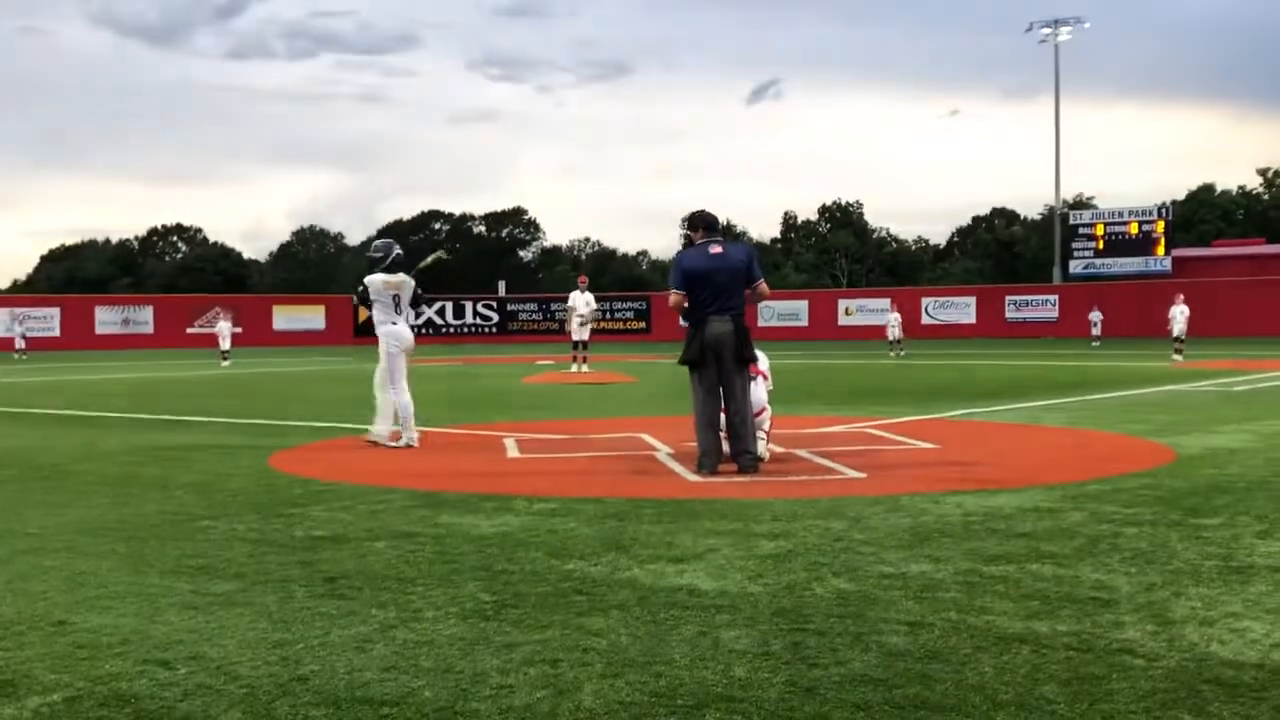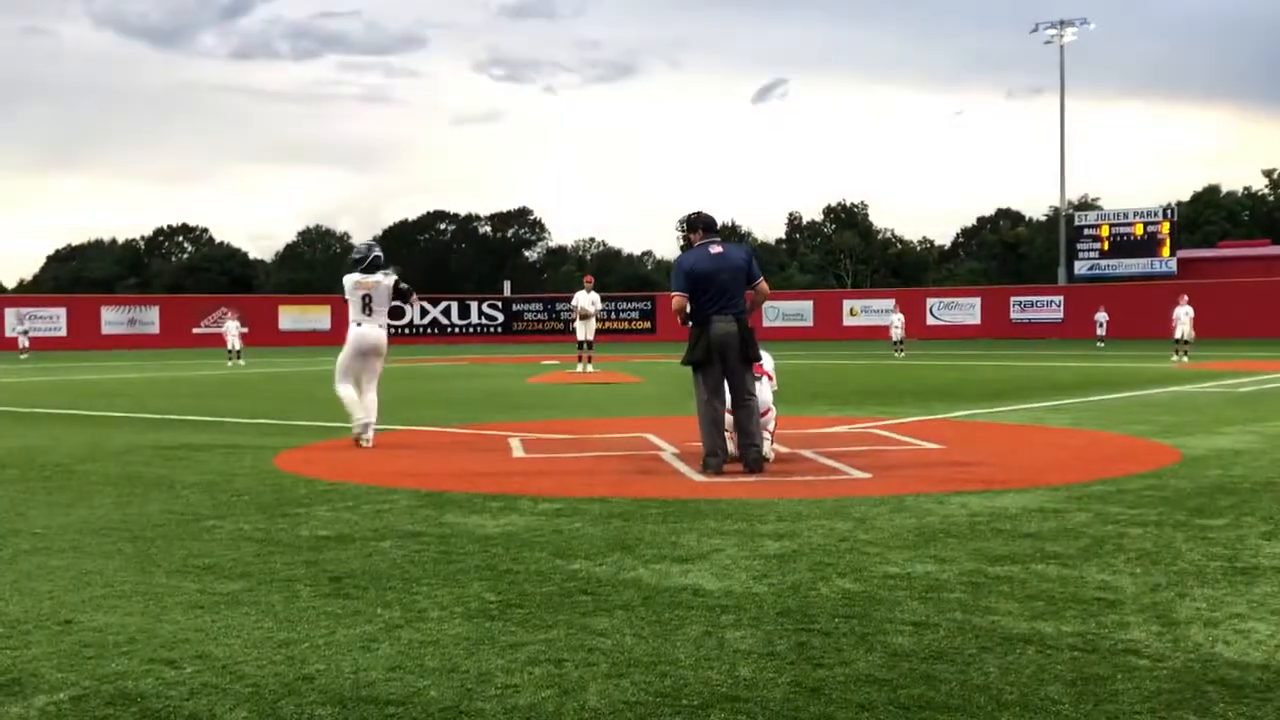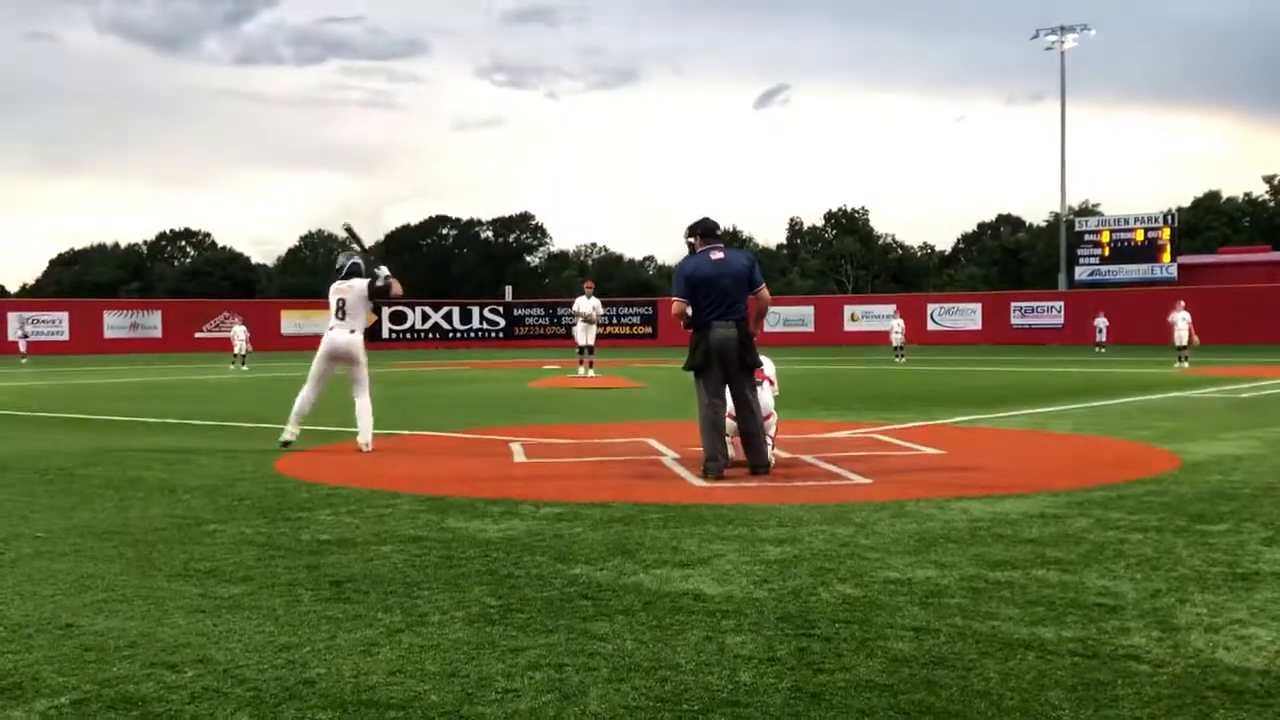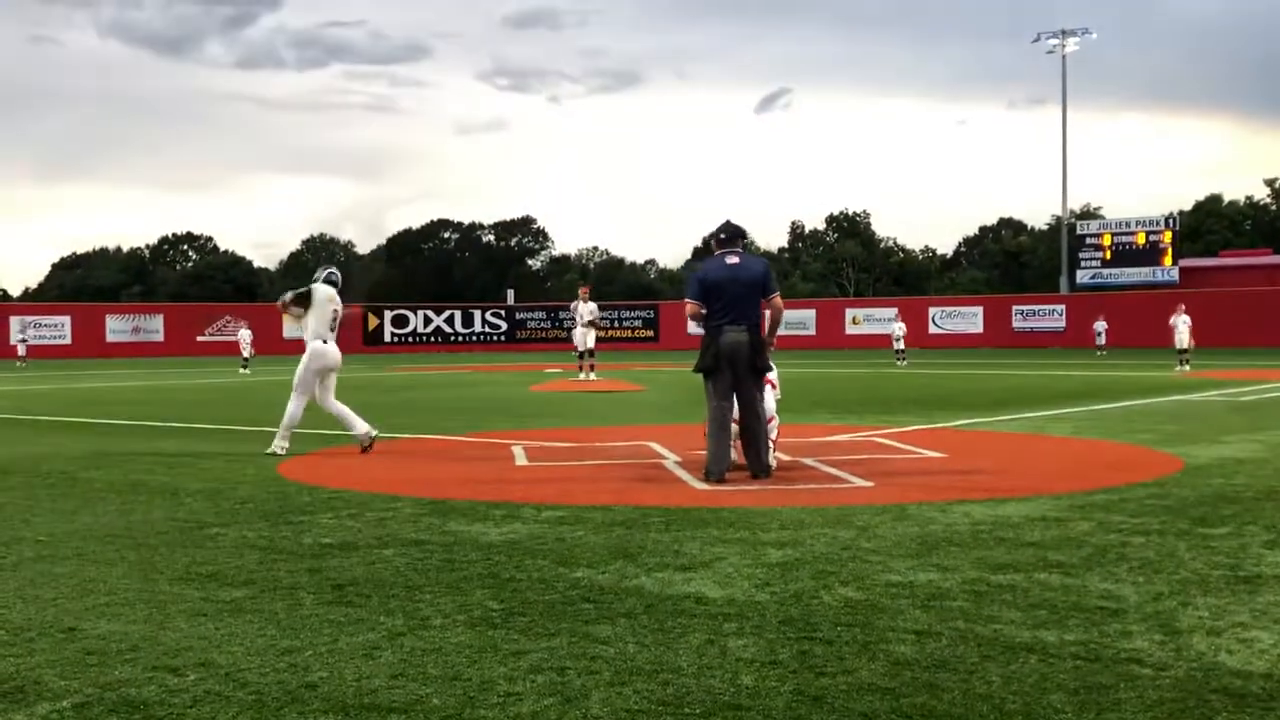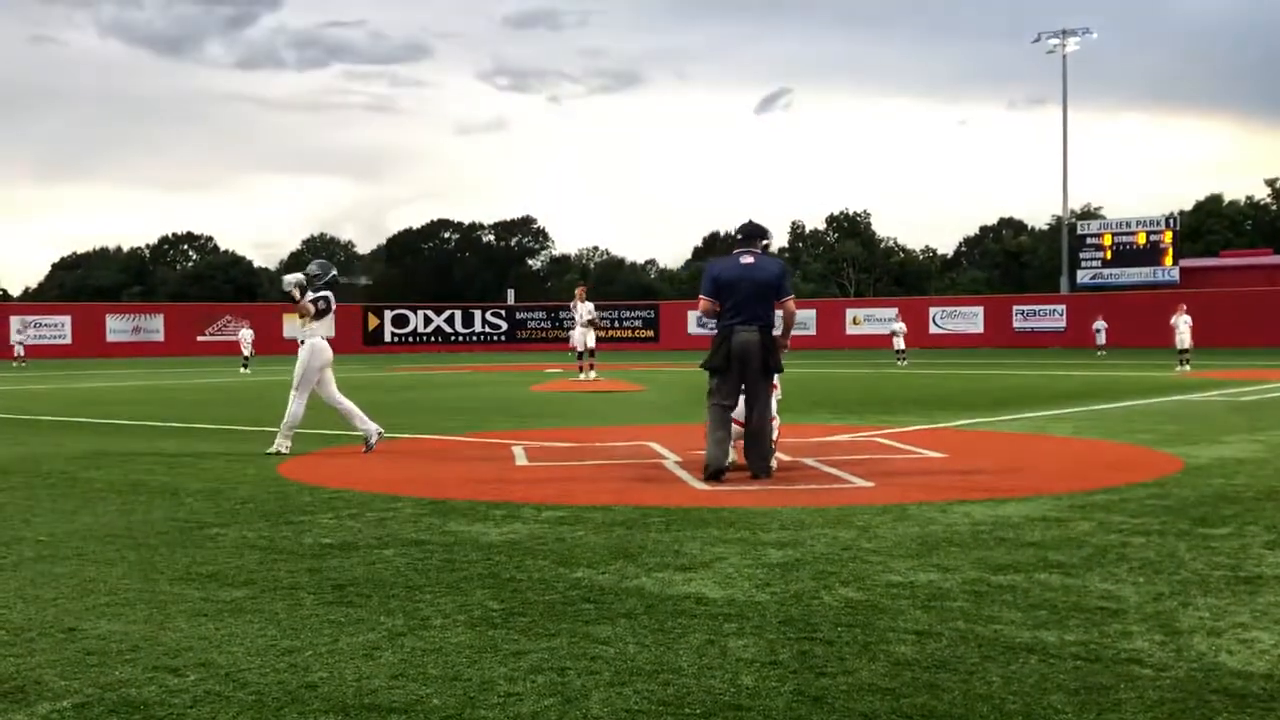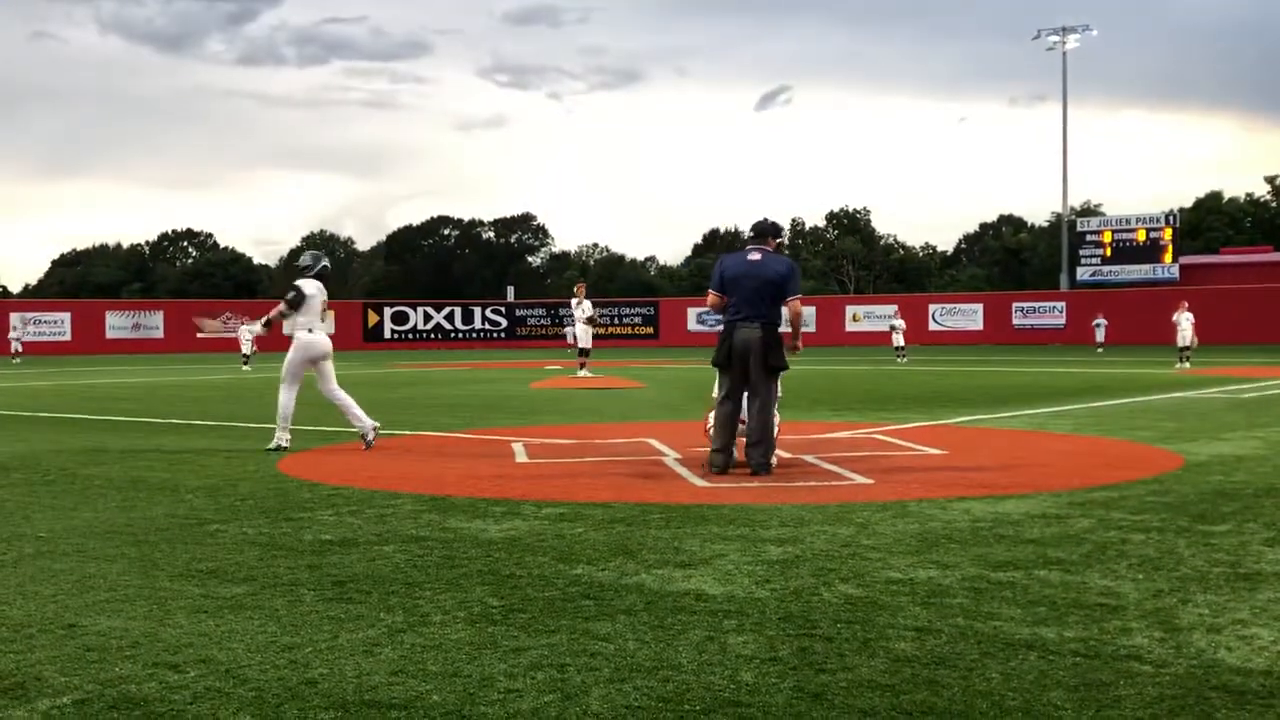
dt=0.3s
person 1, frame 1
left shoulder: (685, 258)
right shoulder: (743, 252)
left elbow: (675, 302)
right elbow: (762, 292)
left wrist: (687, 312)
left hip: (702, 333)
right hip: (734, 331)
left knee: (706, 399)
right knee: (739, 398)
left ankle: (709, 461)
right ankle: (747, 459)
person 1, frame 2
left shoulder: (686, 260)
right shoulder: (742, 252)
left elbow: (678, 305)
right elbow: (763, 291)
left wrist: (684, 318)
left hip: (706, 334)
right hip: (737, 330)
left knee: (710, 399)
right knee: (745, 396)
left ankle: (714, 460)
right ankle: (752, 458)
person 1, frame 3
left shoulder: (687, 265)
right shoulder: (745, 259)
left elbow: (677, 310)
right elbow: (765, 299)
left wrist: (689, 321)
right wrist: (755, 326)
left hip: (707, 339)
right hip: (739, 336)
left knee: (711, 404)
right knee: (747, 401)
left ankle: (714, 465)
right ankle: (759, 461)
person 1, frame 4
left shoulder: (702, 269)
right shoulder: (760, 265)
left elbow: (692, 311)
right elbow: (777, 307)
right wrist: (771, 335)
left hip: (717, 342)
right hip: (750, 341)
left knee: (719, 407)
right knee: (753, 406)
left ankle: (717, 469)
right ankle: (759, 466)
person 1, frame 5
left shoulder: (716, 266)
right shoulder: (776, 266)
left elbow: (705, 308)
right elbow: (790, 309)
right wrist: (785, 337)
left hip: (728, 340)
right hip: (761, 341)
left knee: (719, 402)
right knee: (759, 405)
left ankle: (716, 460)
right ankle: (760, 465)
person 1, frame 6
left shoulder: (726, 261)
right shoulder: (784, 265)
left elbow: (713, 302)
right elbow: (795, 309)
right wrist: (796, 338)
left hip: (733, 337)
right hip: (765, 338)
left knee: (727, 399)
right knee: (762, 402)
left ankle: (720, 459)
right ankle: (759, 461)
person 2, frame 1
left shoulder: (372, 280)
right shoulder: (408, 281)
left elbow: (359, 299)
right elbow: (420, 307)
left hip: (390, 335)
right hip: (406, 333)
left knee: (397, 387)
right knee: (382, 384)
left ankle: (409, 435)
right ankle: (381, 432)
person 2, frame 2
left shoulder: (349, 279)
right shoulder: (388, 280)
right elbow: (413, 299)
left hip: (358, 334)
right hip: (380, 336)
left knee: (343, 383)
right knee: (370, 387)
left ankle: (360, 421)
right ankle: (367, 435)
person 2, frame 3
left shoulder: (334, 287)
right shoulder: (365, 285)
right elbow: (397, 291)
right wrist: (385, 275)
left hip: (331, 339)
right hip: (354, 341)
left knee: (311, 389)
right knee: (362, 394)
left ankle: (291, 432)
right ankle: (365, 440)
person 2, frame 4
left shoulder: (317, 290)
right shoulder: (336, 299)
left elbow: (285, 303)
left wrist: (292, 306)
left hip: (317, 351)
right hip: (332, 352)
left knee: (298, 400)
right knee: (327, 401)
left ankle: (280, 444)
right ankle: (364, 431)
person 2, frame 5
left shoulder: (325, 297)
right shoulder: (311, 293)
left elbow: (307, 311)
right elbow: (300, 305)
left wrist: (295, 298)
right wrist: (296, 289)
left hip: (314, 348)
right hip: (317, 350)
left knee: (298, 396)
right knee: (334, 397)
left ankle: (282, 443)
right ankle: (372, 431)
person 2, frame 6
left shoulder: (303, 285)
right shoulder: (320, 288)
left elbow: (284, 309)
left wrist: (264, 323)
right wrist: (270, 317)
left hip: (305, 341)
right hip: (323, 342)
left knee: (287, 388)
right knee: (333, 390)
left ankle: (282, 438)
right ankle: (368, 427)
